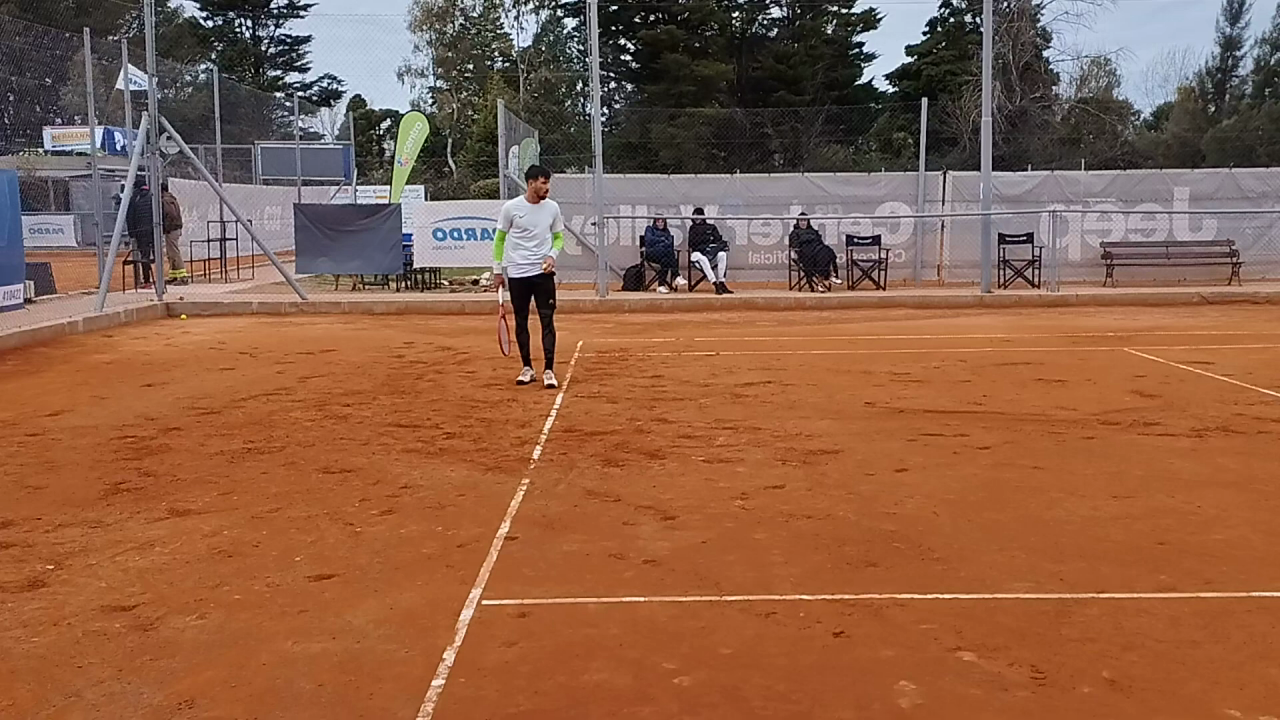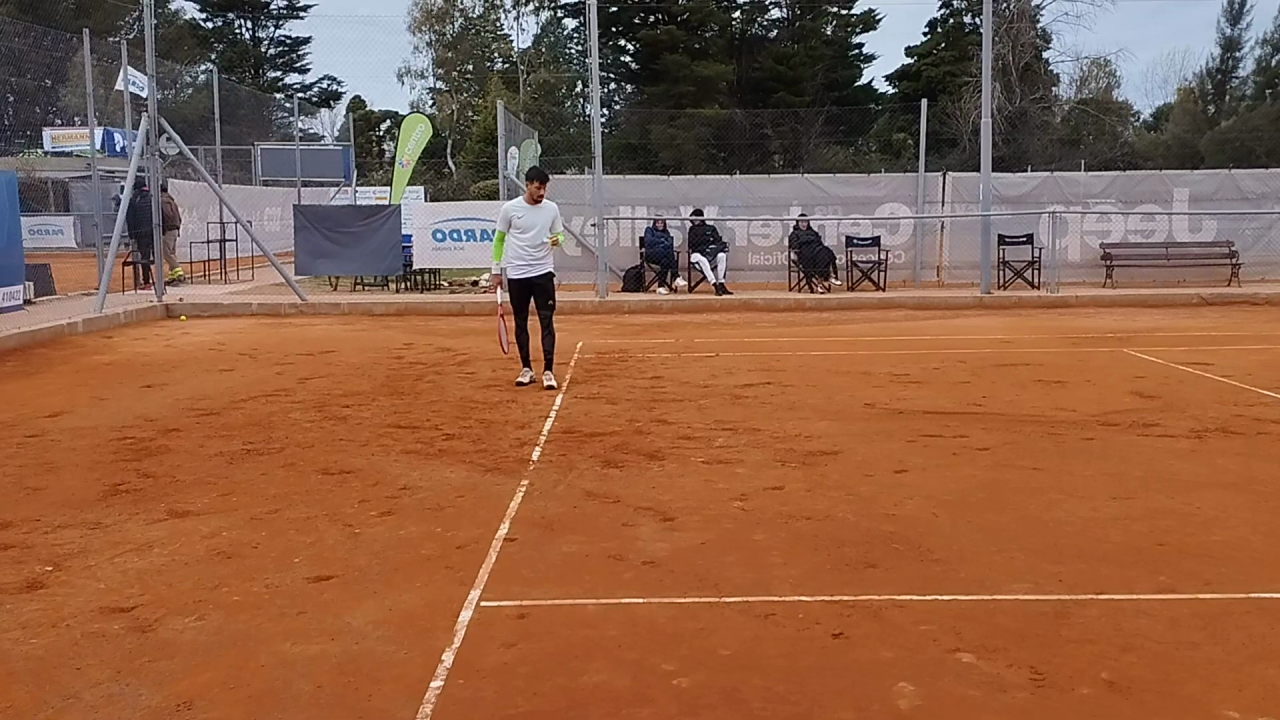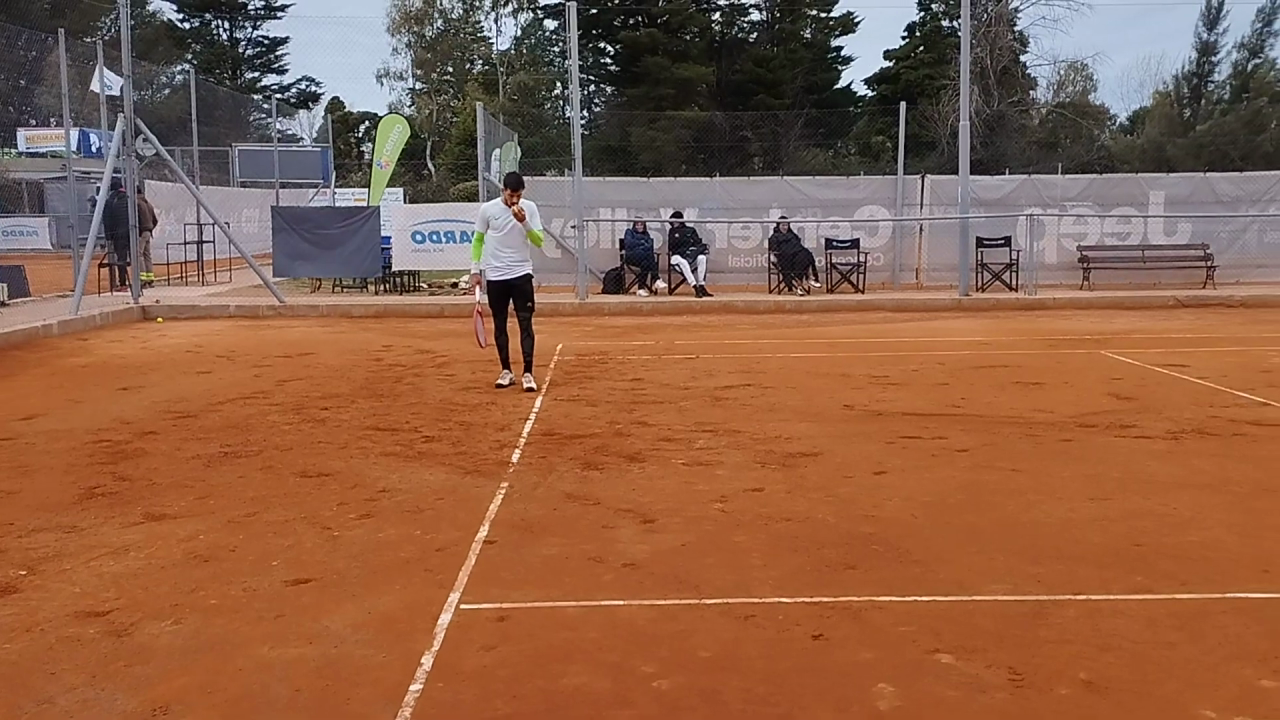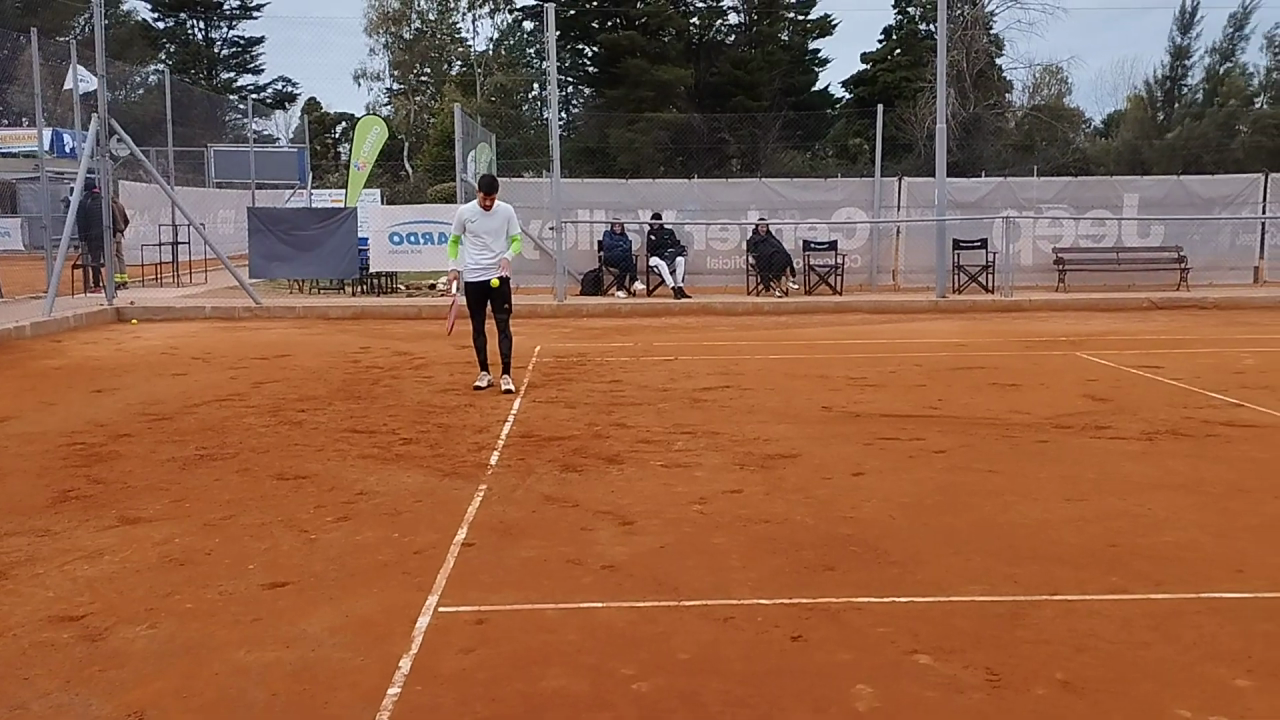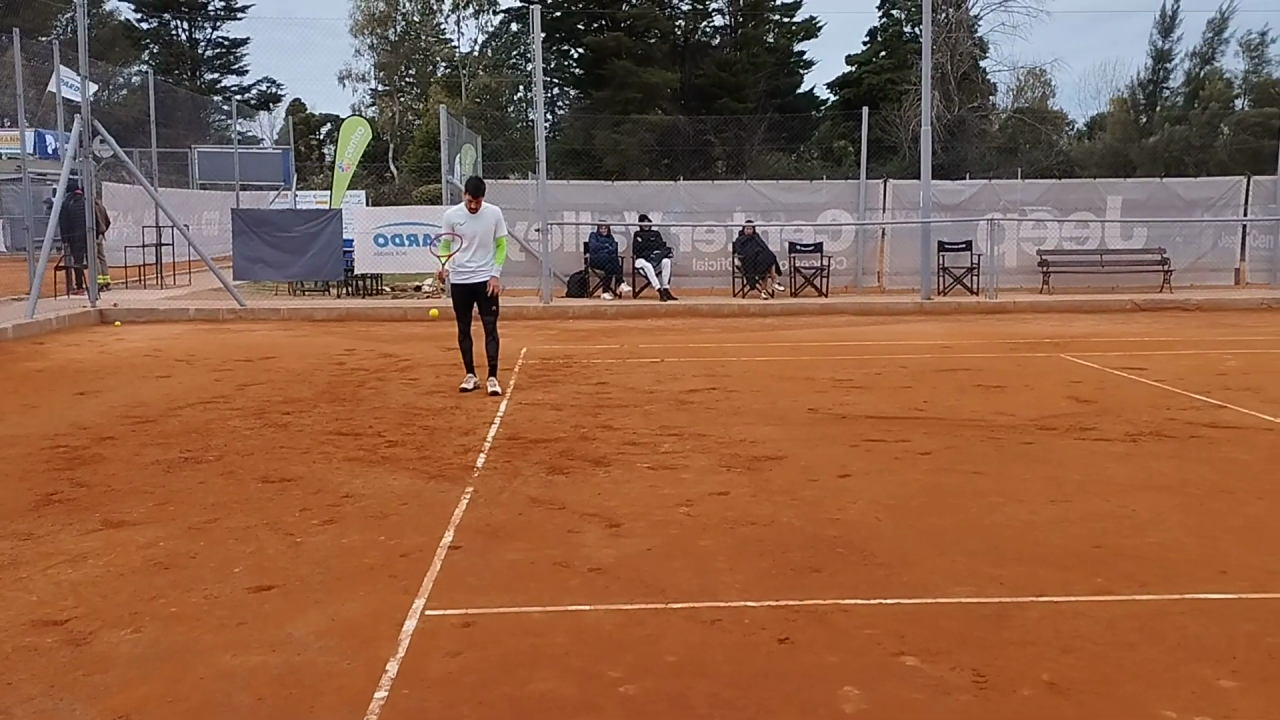
dt=0.4s
person 1, frame 1
left shoulder: (552, 208)
right shoulder: (511, 207)
left elbow: (558, 237)
right elbow: (500, 239)
left wrist: (552, 255)
right wrist: (497, 270)
left hip: (543, 273)
right hip: (517, 273)
left knee: (547, 320)
right knee: (521, 321)
left ankle: (548, 370)
right ankle: (527, 368)
person 1, frame 2
left shoulder: (551, 208)
right shoulder: (509, 208)
left elbow: (558, 235)
right elbow: (499, 240)
left wrist: (557, 240)
right wrist: (496, 270)
left hip: (543, 273)
right hip: (516, 274)
left knee: (546, 321)
right knee: (520, 322)
left ankle: (548, 371)
right ankle: (526, 369)
person 1, frame 3
left shoulder: (529, 208)
right shoulder: (487, 209)
left elbow: (539, 241)
right elbow: (478, 240)
left wrist: (524, 222)
right wrist: (475, 270)
left hip: (521, 274)
right hip: (495, 276)
left knee: (525, 323)
right knee: (499, 324)
left ankle: (527, 373)
right ankle: (506, 371)
person 1, frame 4
left shoulder: (507, 211)
right shoulder: (464, 212)
left elbow: (516, 241)
right elbow: (453, 241)
left wrist: (508, 258)
right wrist: (453, 267)
left hip: (499, 277)
right hip: (472, 278)
left knee: (503, 325)
right knee: (478, 326)
left ankle: (506, 375)
right ankle: (484, 373)
person 1, frame 5
left shoulder: (494, 213)
right shoulder: (451, 215)
left elbow: (501, 246)
right elbow: (445, 246)
left wrist: (495, 275)
right wrist: (445, 266)
left hip: (486, 280)
right hip: (460, 281)
left knee: (490, 327)
right knee: (464, 329)
left ankle: (492, 377)
right ankle: (470, 375)
